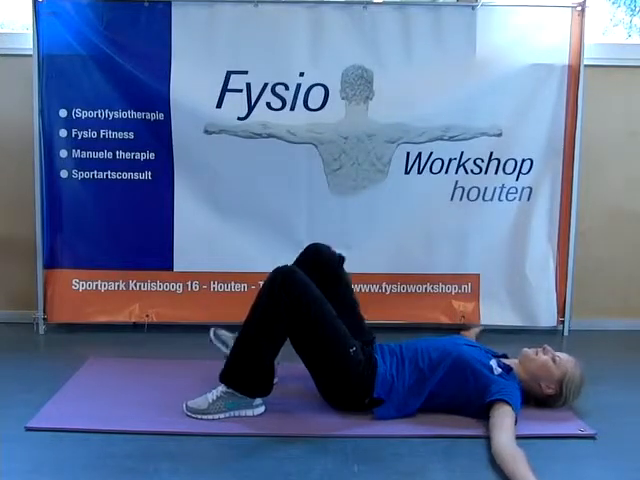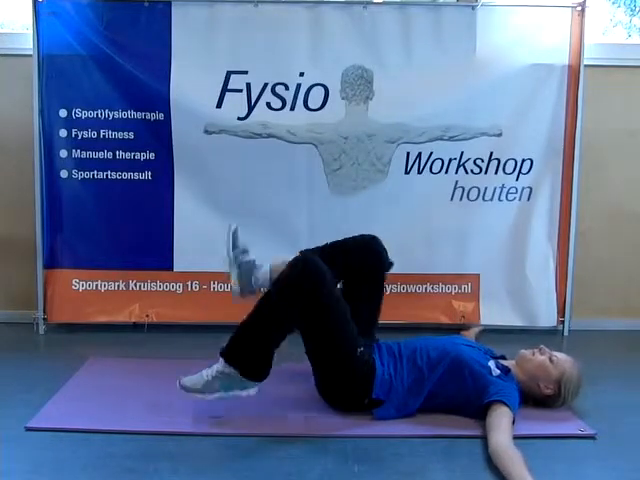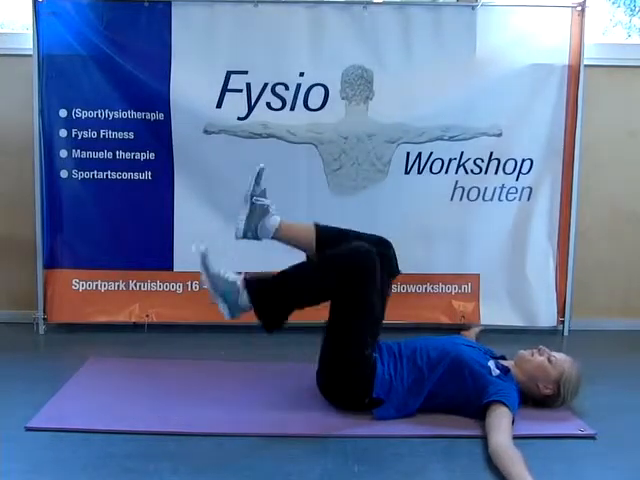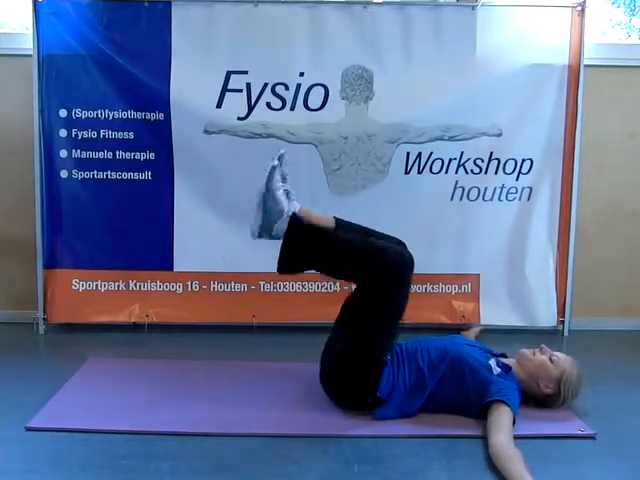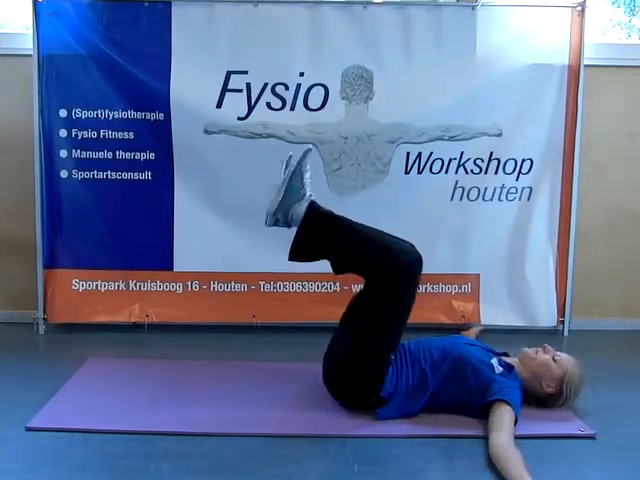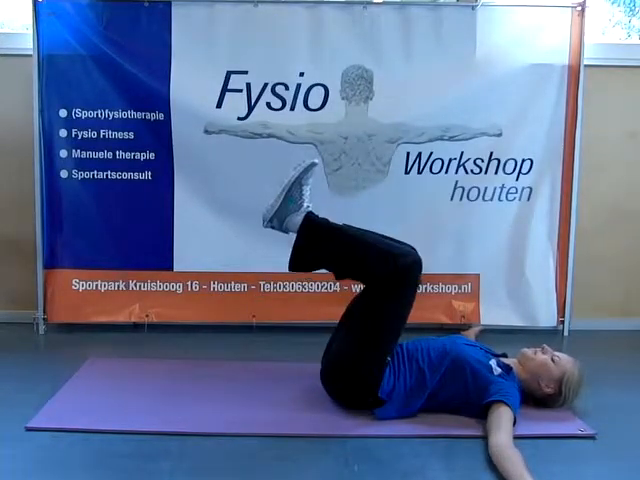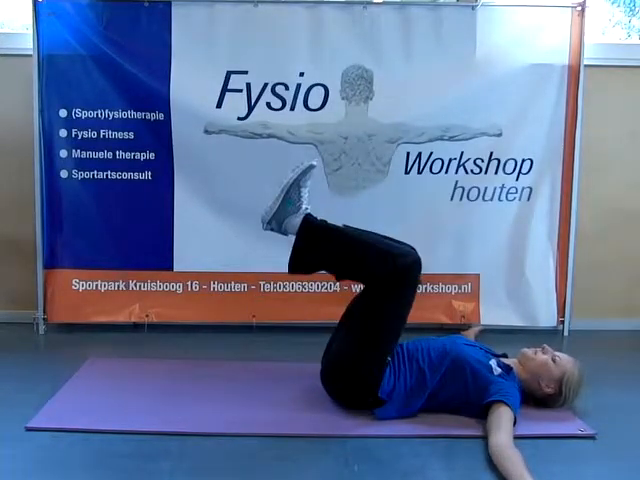
dt=0.2s
person 1, frame 1
left shoulder: (506, 388)
right shoulder: (495, 360)
left elbow: (503, 444)
right wrist: (468, 336)
left hip: (359, 383)
right hip: (370, 354)
left knee: (285, 282)
right knee: (318, 257)
left ankle: (242, 392)
right ankle: (252, 354)
person 1, frame 2
left shoulder: (504, 389)
right shoulder: (493, 361)
left elbow: (500, 443)
right wrist: (468, 335)
left hip: (356, 383)
right hip: (370, 356)
left knee: (306, 273)
right knee: (367, 248)
left ankle: (239, 372)
right ankle: (259, 278)
person 1, frame 3
left shoulder: (504, 389)
right shoulder: (492, 360)
left elbow: (500, 443)
left hip: (356, 383)
right hip: (374, 363)
left knee: (359, 260)
right knee: (376, 250)
left ankle: (246, 294)
right ankle: (266, 224)
person 1, frame 4
left shoulder: (505, 389)
right shoulder: (496, 362)
left elbow: (500, 443)
left hip: (356, 381)
left knee: (393, 262)
right knee: (391, 253)
left ankle: (285, 224)
right ankle: (289, 215)
person 1, frame 5
left shoulder: (507, 388)
right shoulder: (496, 360)
left elbow: (500, 441)
left hip: (359, 381)
right hip: (354, 367)
left knee: (403, 263)
right knee: (399, 257)
left ankle: (302, 212)
right ankle: (300, 211)
person 1, frame 6
left shoulder: (506, 389)
right shoulder: (495, 361)
left elbow: (500, 442)
left hip: (358, 382)
right hip: (354, 368)
left knee: (403, 264)
right knee: (400, 260)
left ankle: (299, 220)
right ankle: (298, 218)
person 1, frame 7
left shoulder: (506, 389)
right shoulder: (495, 360)
left elbow: (500, 442)
left hip: (358, 381)
right hip: (373, 368)
left knee: (402, 264)
right knee: (400, 260)
left ankle: (298, 222)
right ankle: (298, 220)
person 2, frame 1
left shoulder: (324, 133)
right shoulder: (389, 132)
left elbow: (268, 130)
right elbow: (442, 132)
left wrist: (220, 127)
right wrist: (486, 130)
person 2, frame 2
left shoulder: (323, 133)
right shoulder: (390, 132)
left elbow: (268, 129)
right elbow: (443, 132)
left wrist: (220, 127)
right wrist: (485, 131)
person 2, frame 3
left shoulder: (324, 133)
right shoulder: (390, 132)
left elbow: (267, 129)
right elbow: (443, 131)
left wrist: (220, 127)
right wrist: (486, 130)
person 2, frame 4
left shoulder: (324, 133)
right shoulder: (390, 132)
left elbow: (268, 130)
right elbow: (444, 132)
left wrist: (220, 127)
right wrist: (486, 130)
person 2, frame 5
left shoulder: (324, 133)
right shoulder: (390, 132)
left elbow: (267, 130)
right elbow: (443, 132)
left wrist: (220, 127)
right wrist: (485, 130)
person 2, frame 6
left shoulder: (324, 133)
right shoulder: (390, 132)
left elbow: (268, 129)
right elbow: (443, 132)
left wrist: (221, 127)
right wrist: (485, 131)
person 2, frame 7
left shoulder: (324, 133)
right shoulder: (390, 132)
left elbow: (268, 129)
right elbow: (443, 131)
left wrist: (221, 127)
right wrist: (485, 131)
